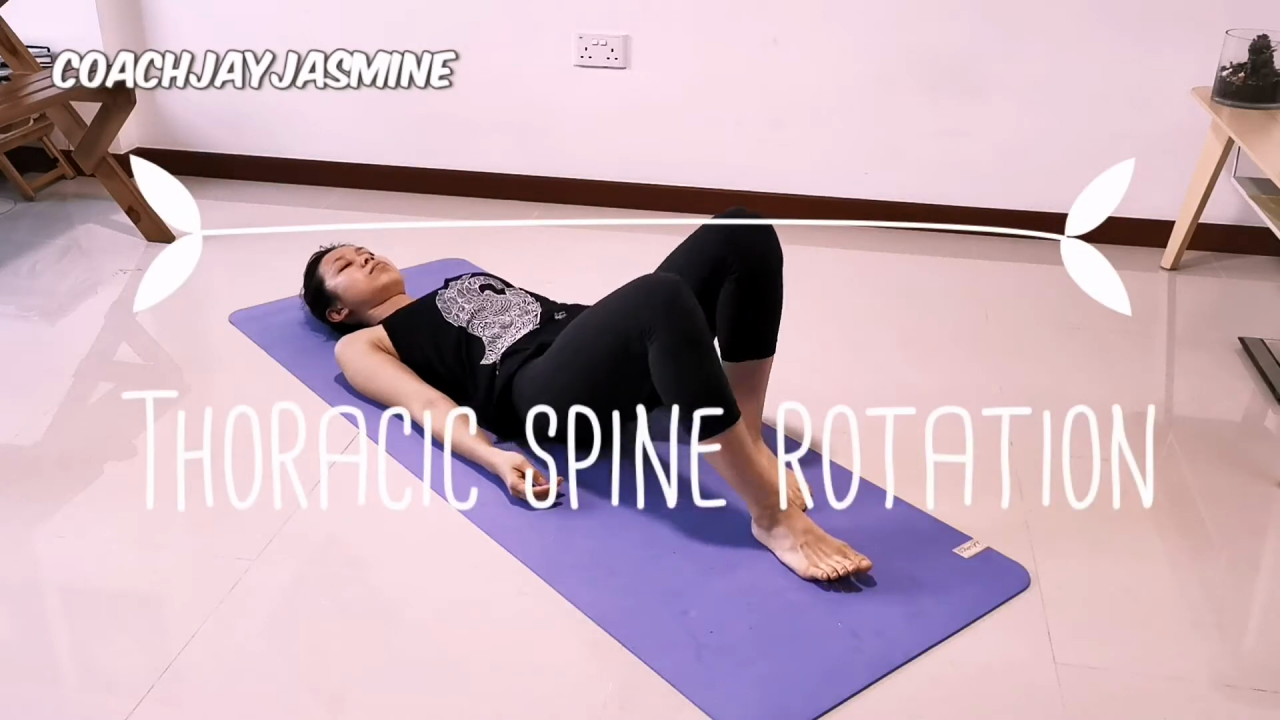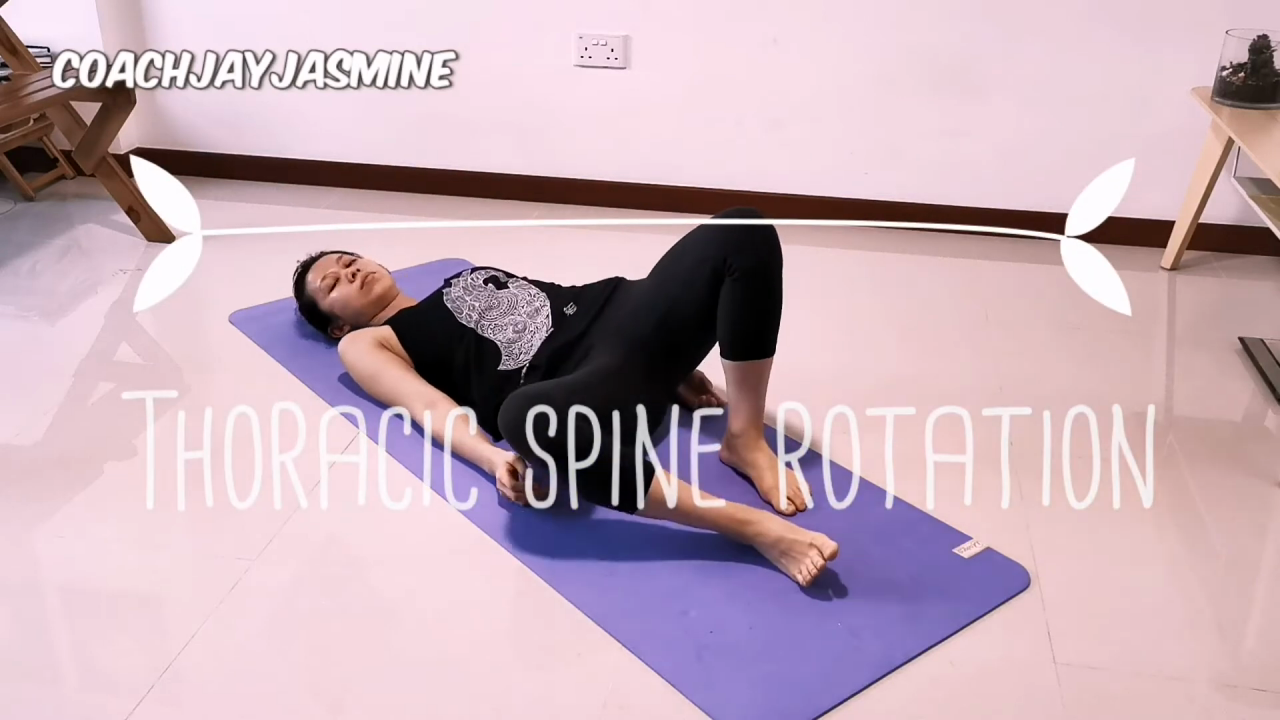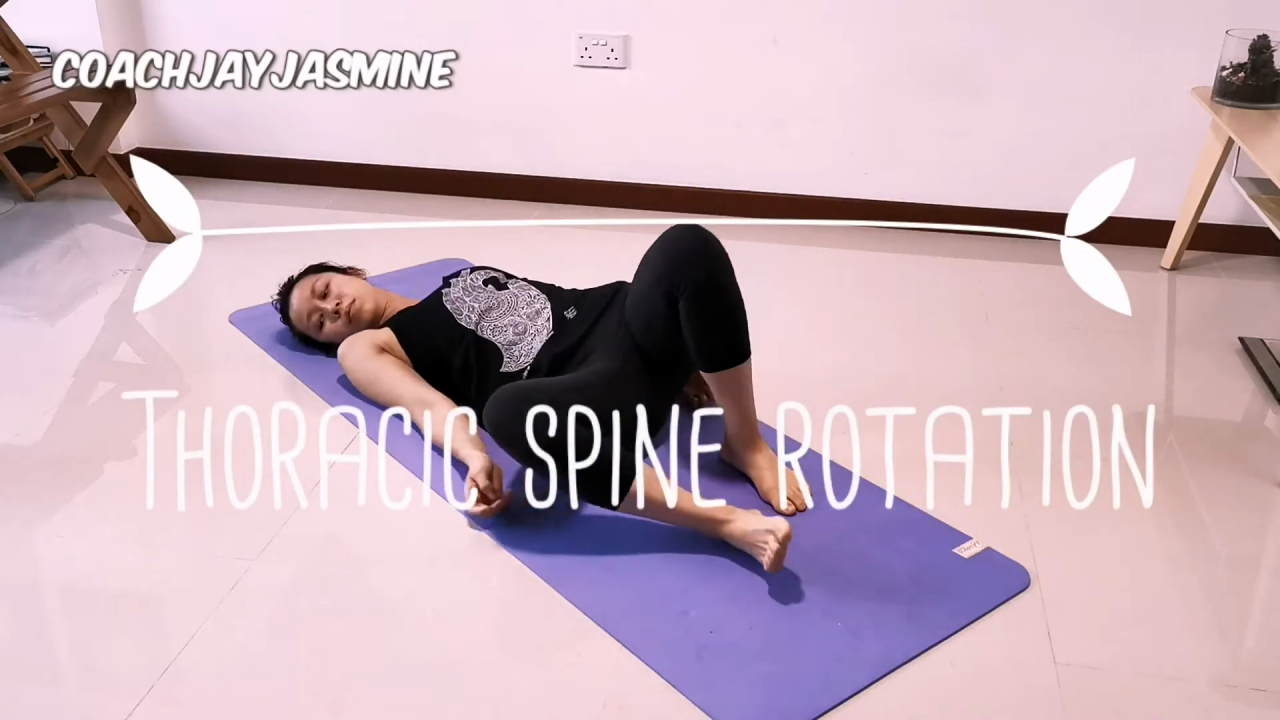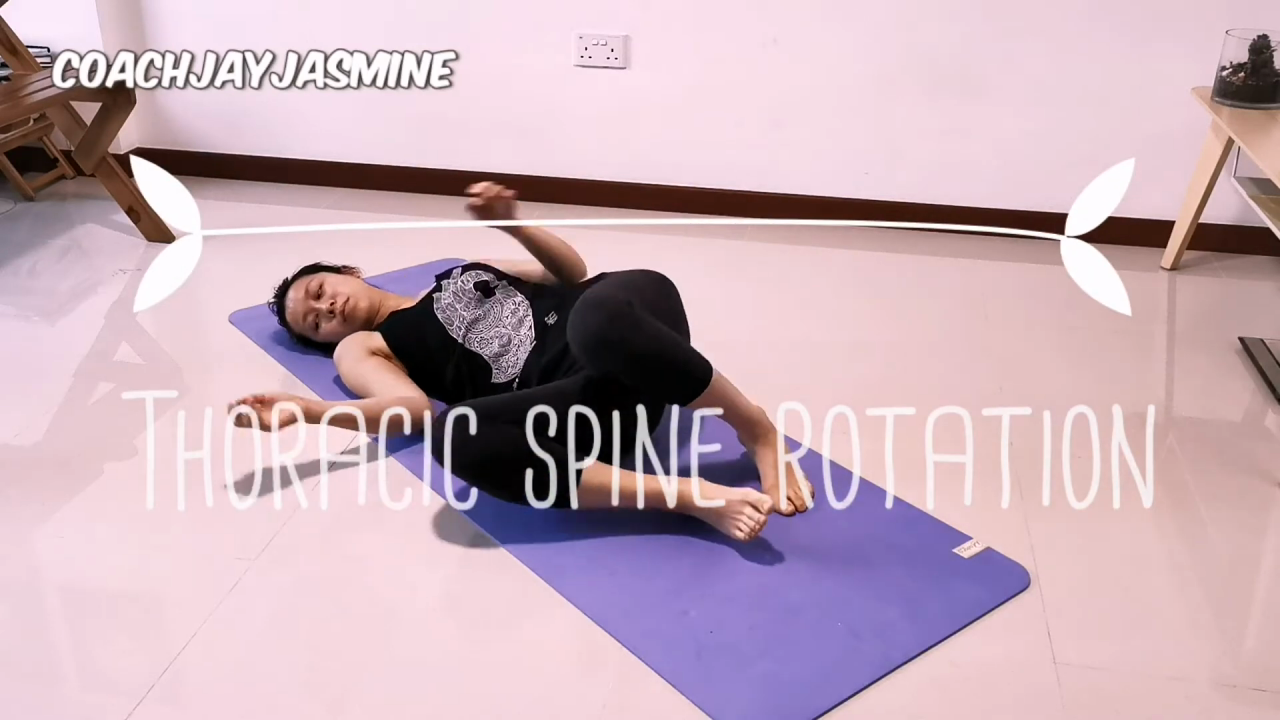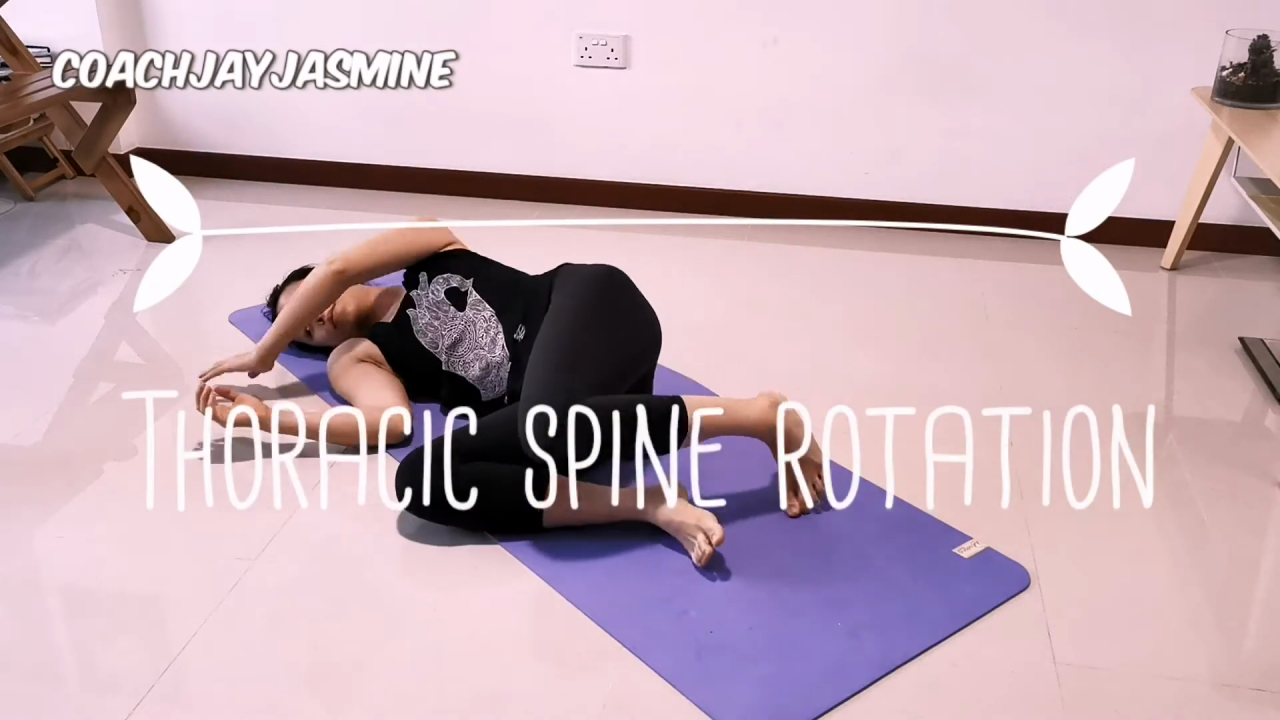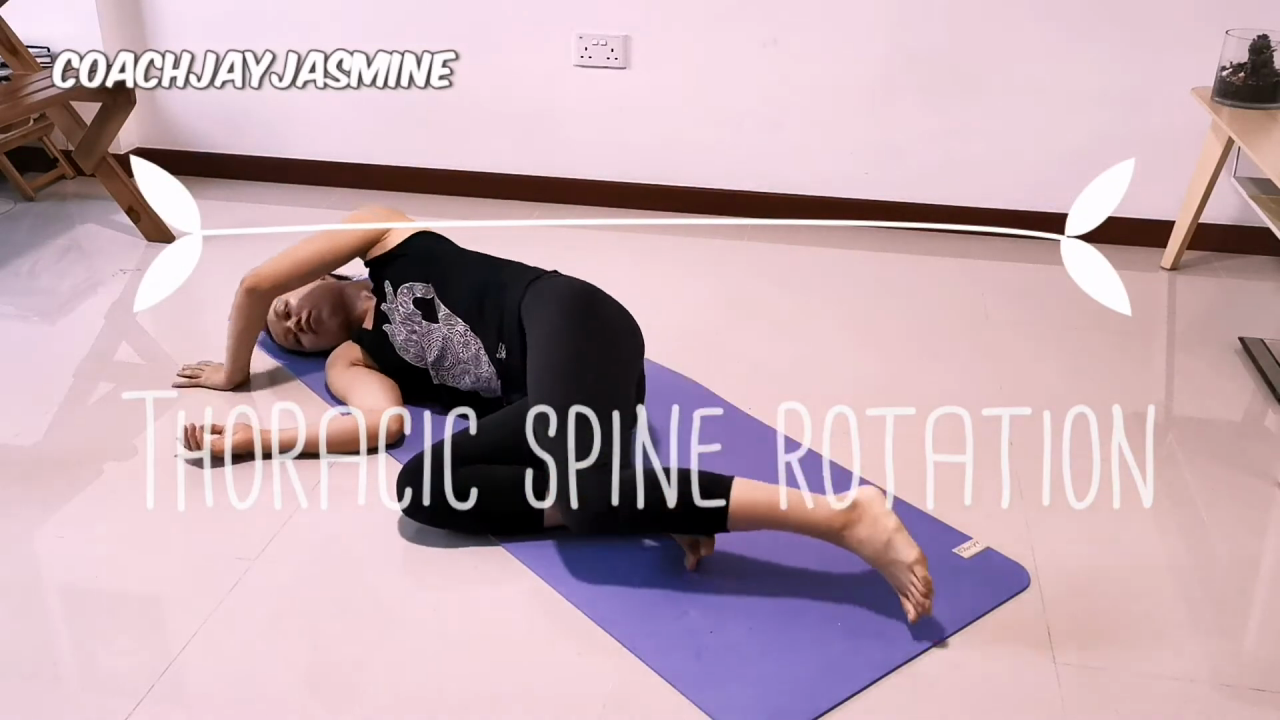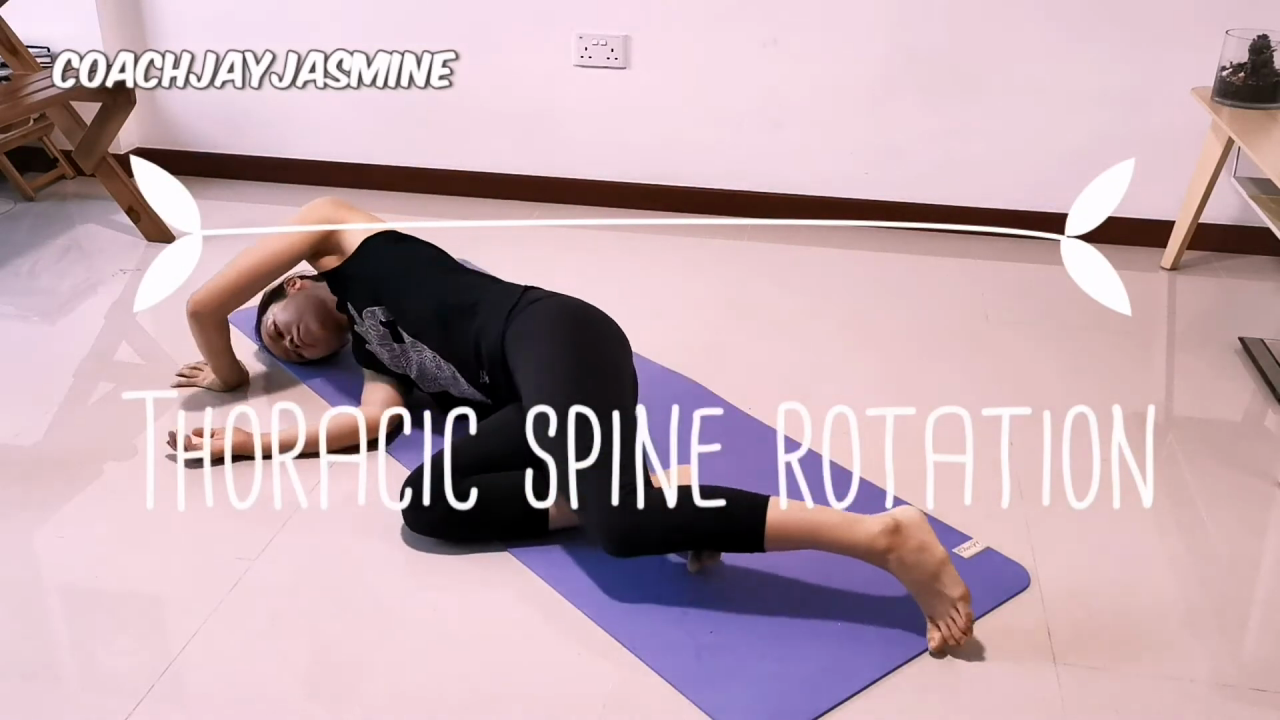
dt=0.4s
person 1, frame 1
left shoulder: (461, 284)
right shoulder: (361, 347)
right elbow: (428, 407)
left wrist: (670, 363)
right wrist: (497, 460)
left hip: (602, 338)
right hip: (549, 384)
left knee: (744, 236)
right knee: (665, 298)
left ankle: (745, 441)
right ankle: (775, 519)
person 1, frame 2
left shoulder: (465, 278)
right shoulder: (365, 345)
right elbow: (430, 407)
left wrist: (671, 364)
right wrist: (493, 458)
right hip: (582, 382)
left knee: (742, 234)
right knee: (524, 415)
left ankle: (744, 440)
right ankle: (753, 526)
person 1, frame 3
left shoulder: (461, 277)
right shoulder: (364, 349)
right elbow: (430, 405)
left wrist: (689, 340)
right wrist: (473, 460)
right hip: (594, 388)
left knee: (685, 247)
right knee: (506, 411)
left ankle: (746, 442)
right ankle: (725, 521)
person 1, frame 4
left shoulder: (461, 275)
right shoulder: (359, 351)
left elbow: (570, 270)
right elbow: (409, 409)
left wrist: (511, 221)
right wrist: (308, 412)
right hip: (586, 401)
left knee: (597, 318)
right knee: (453, 437)
left ankle: (754, 429)
right ankle: (687, 497)
person 1, frame 5
left shoulder: (426, 246)
right shoulder: (354, 359)
left elbow: (335, 271)
right elbow: (390, 421)
left wrist: (260, 357)
right wrist: (261, 413)
right hip: (541, 397)
left knee: (559, 428)
right knee: (418, 481)
left ankle: (763, 416)
right ankle: (649, 505)
person 1, frame 6
left shoulder: (380, 232)
right shoulder: (349, 362)
left elbow: (254, 283)
right elbow: (385, 423)
left wrist: (237, 372)
right wrist: (254, 438)
left hip: (562, 317)
right hip: (541, 394)
left knee: (589, 496)
right knee: (423, 489)
left ankle: (843, 518)
right ankle: (645, 501)
person 1, frame 7
left shoulder: (330, 229)
right shoulder: (370, 350)
left elbow: (204, 305)
right elbow: (379, 417)
left wrist: (228, 374)
right wrist: (252, 437)
left hip: (547, 336)
right hip: (534, 397)
left knee: (624, 524)
right knee: (425, 502)
left ankle: (887, 535)
right ankle: (634, 495)
